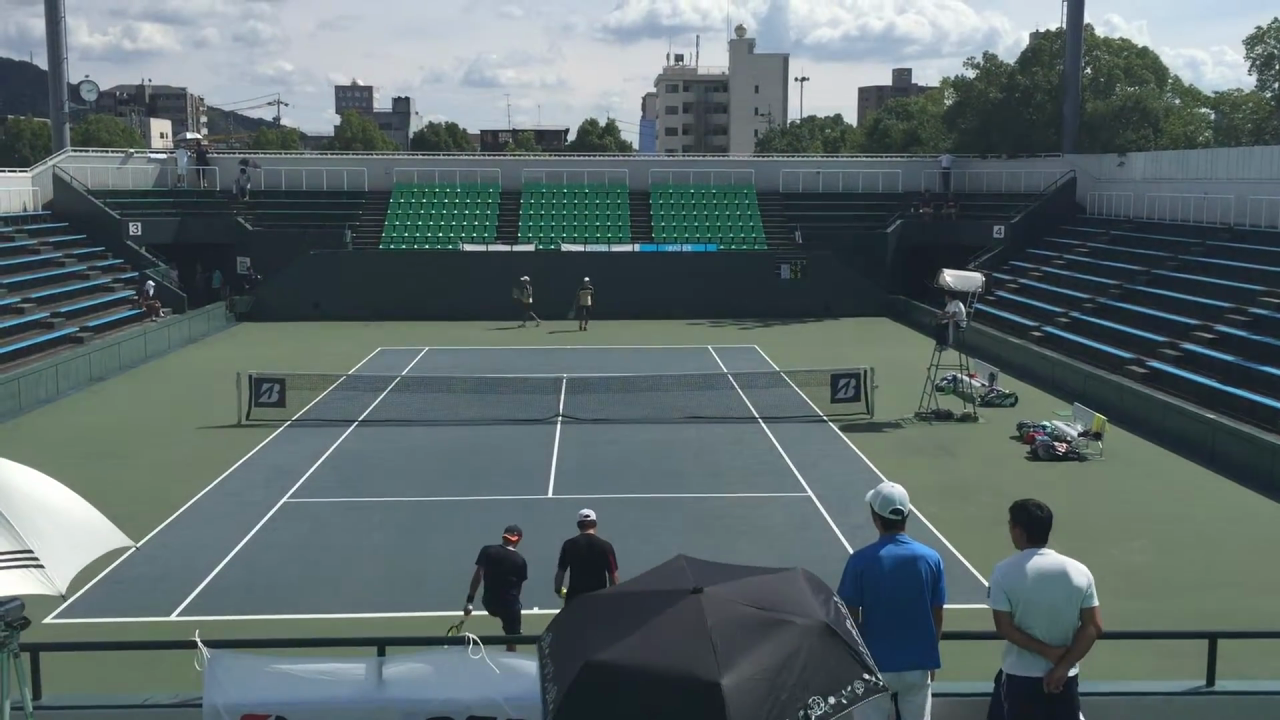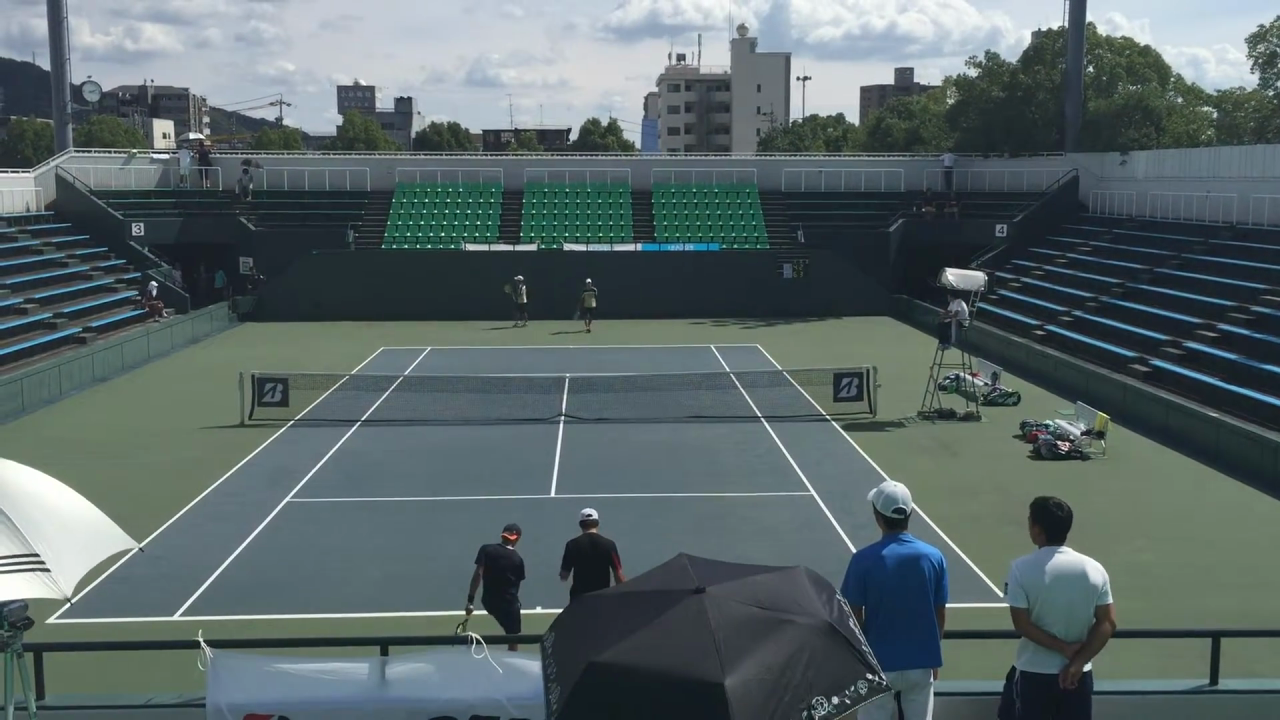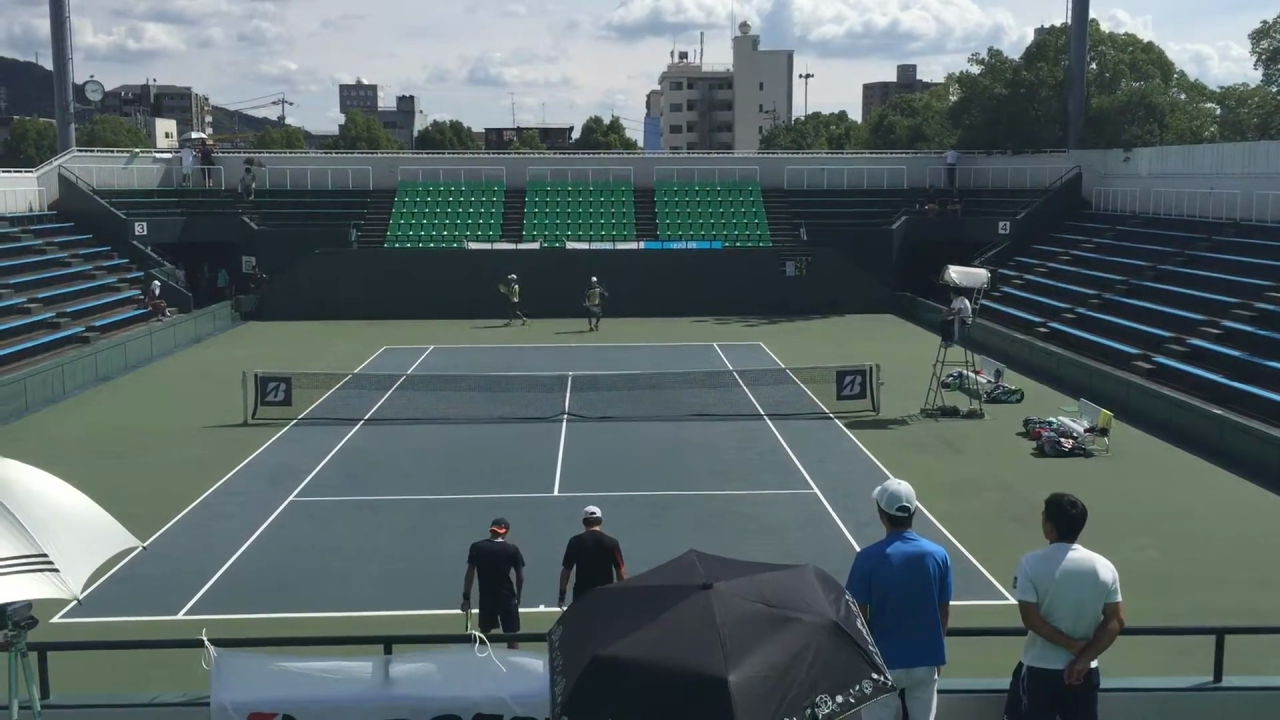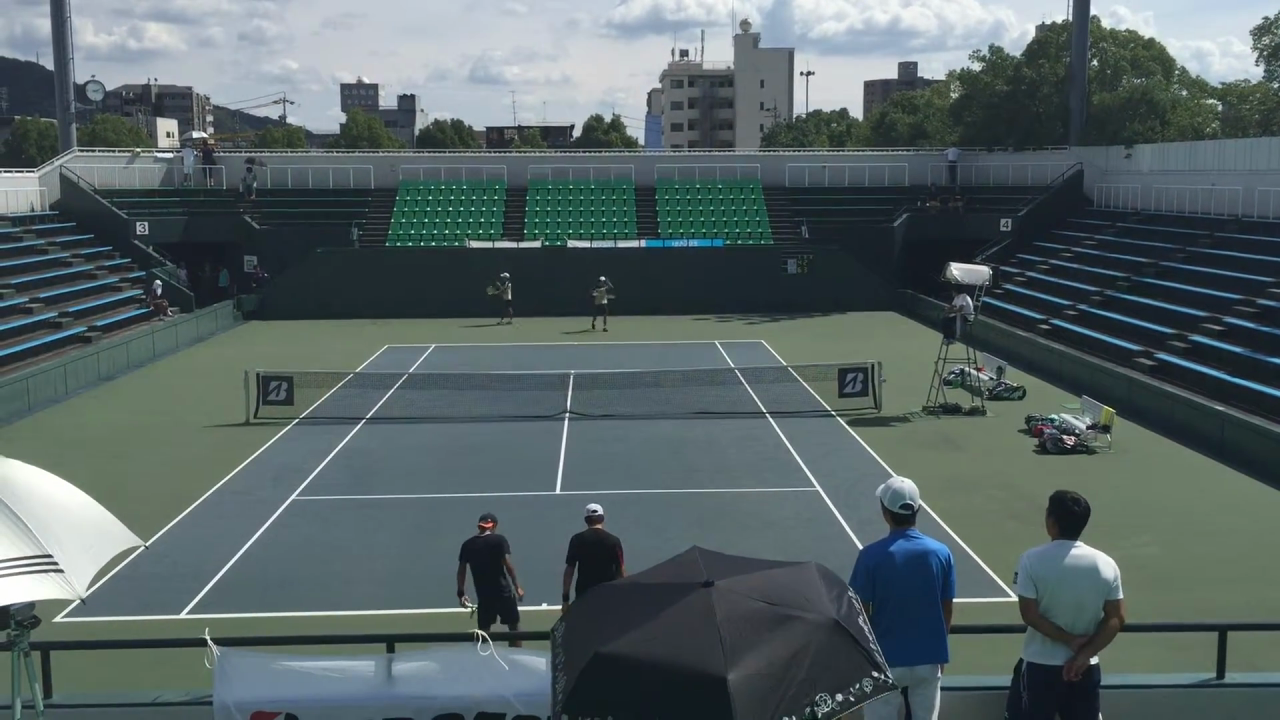
dt=0.3s
person 1, frame 1
left shoulder: (861, 560)
right shoulder: (931, 558)
left elbow: (851, 618)
right elbow: (938, 616)
right wrist: (931, 657)
left hip: (874, 665)
right hip: (918, 664)
person 1, frame 2
left shoulder: (864, 560)
right shoulder: (934, 557)
left elbow: (854, 617)
right elbow: (940, 615)
left hip: (878, 664)
right hip: (920, 663)
person 1, frame 3
left shoulder: (869, 558)
right shoulder: (938, 555)
left elbow: (859, 615)
right elbow: (944, 612)
left hip: (882, 662)
right hip: (925, 661)
person 1, frame 4
left shoulder: (872, 555)
right shoulder: (941, 553)
left elbow: (861, 613)
right elbow: (947, 610)
left hip: (885, 660)
right hip: (928, 658)
person 2, frame 1
left shoulder: (1004, 571)
right shoulder: (1079, 571)
left elbow: (1005, 628)
right elbow: (1092, 626)
left wrist: (1047, 652)
right wrist: (1064, 666)
left hip: (1019, 676)
right hip: (1065, 677)
person 2, frame 2
left shoulder: (1022, 568)
right shoulder: (1094, 569)
left elbow: (1022, 624)
right elbow: (1107, 623)
left wrist: (1063, 648)
right wrist: (1079, 661)
left hip: (1032, 674)
right hip: (1078, 674)
person 2, frame 3
left shoulder: (1032, 563)
right shoulder: (1104, 567)
left elbow: (1031, 619)
right elbow: (1115, 621)
left wrist: (1071, 645)
right wrist: (1085, 658)
left hip: (1039, 670)
right hip: (1085, 673)
person 2, frame 4
left shoulder: (1032, 559)
right shoulder: (1106, 564)
left elbow: (1030, 614)
right elbow: (1116, 618)
left wrist: (1069, 640)
right wrist: (1084, 654)
left hip: (1039, 666)
right hip: (1086, 669)
